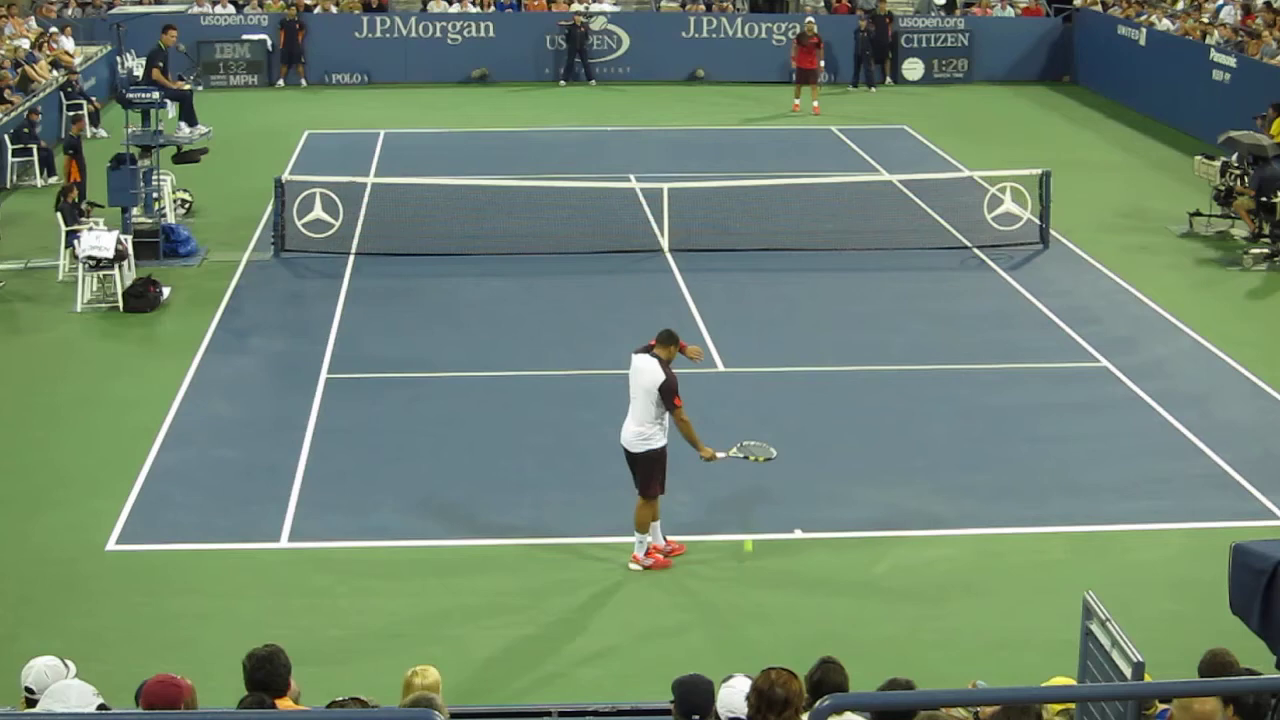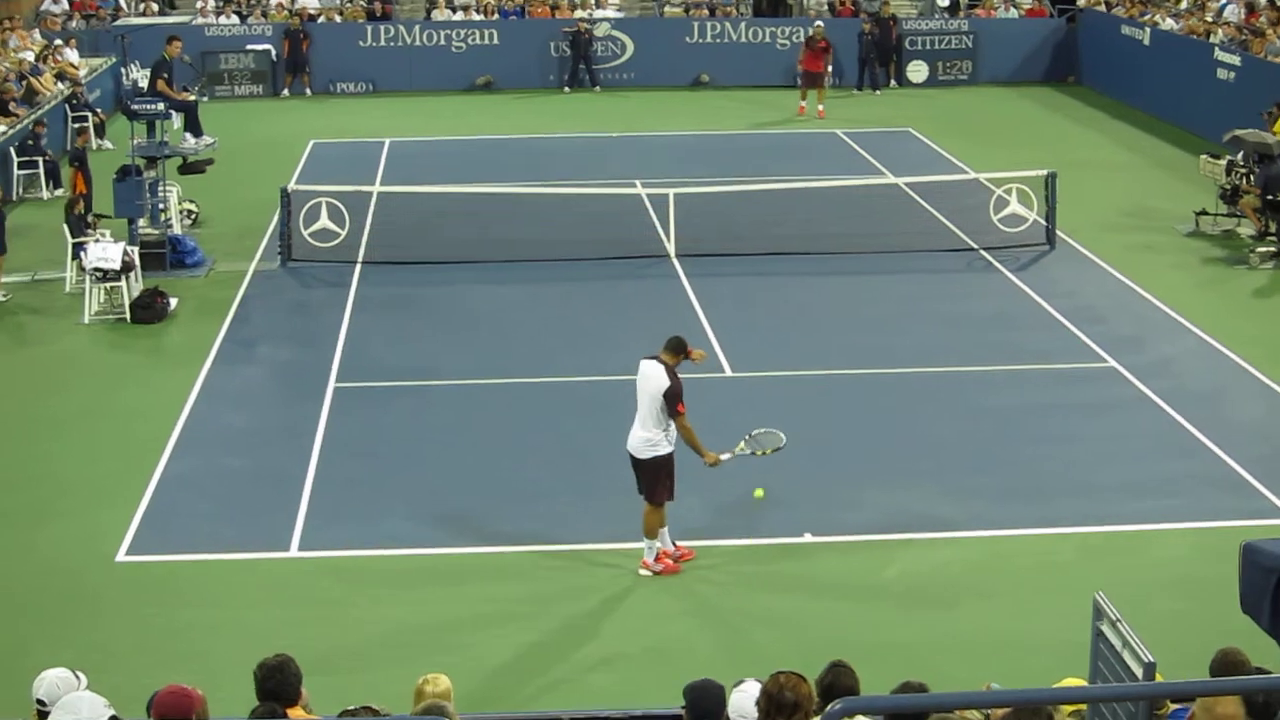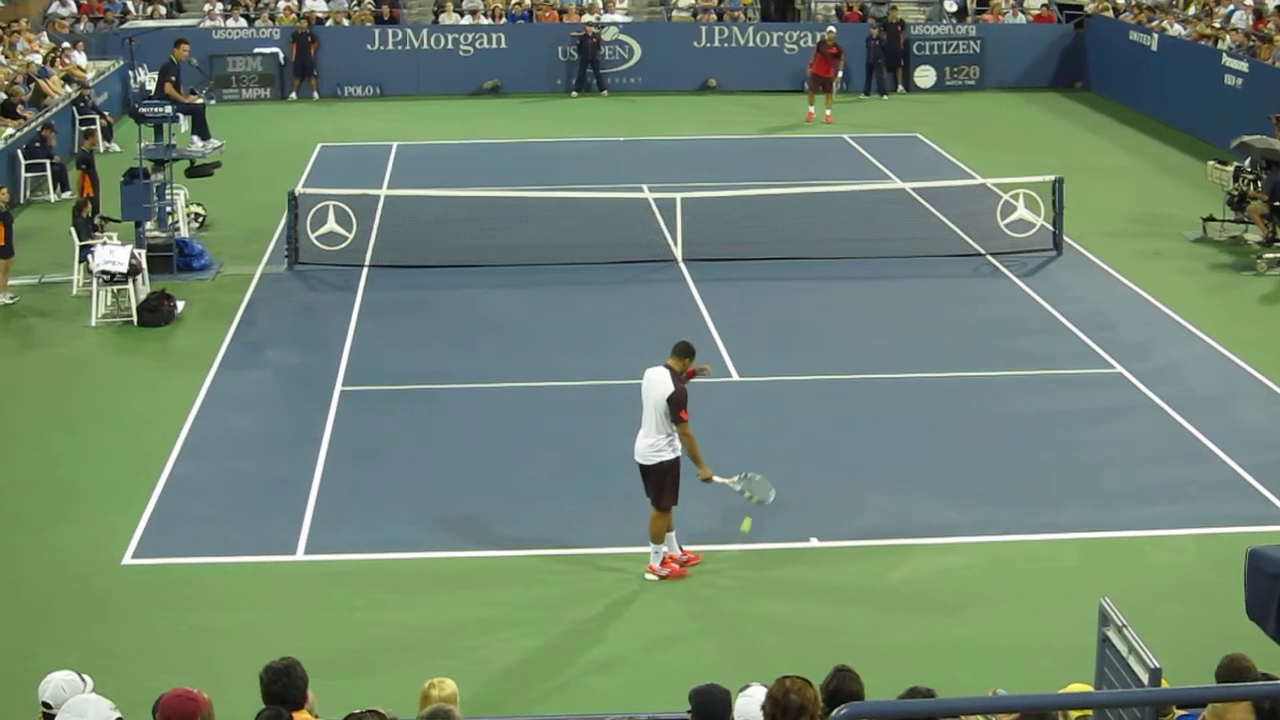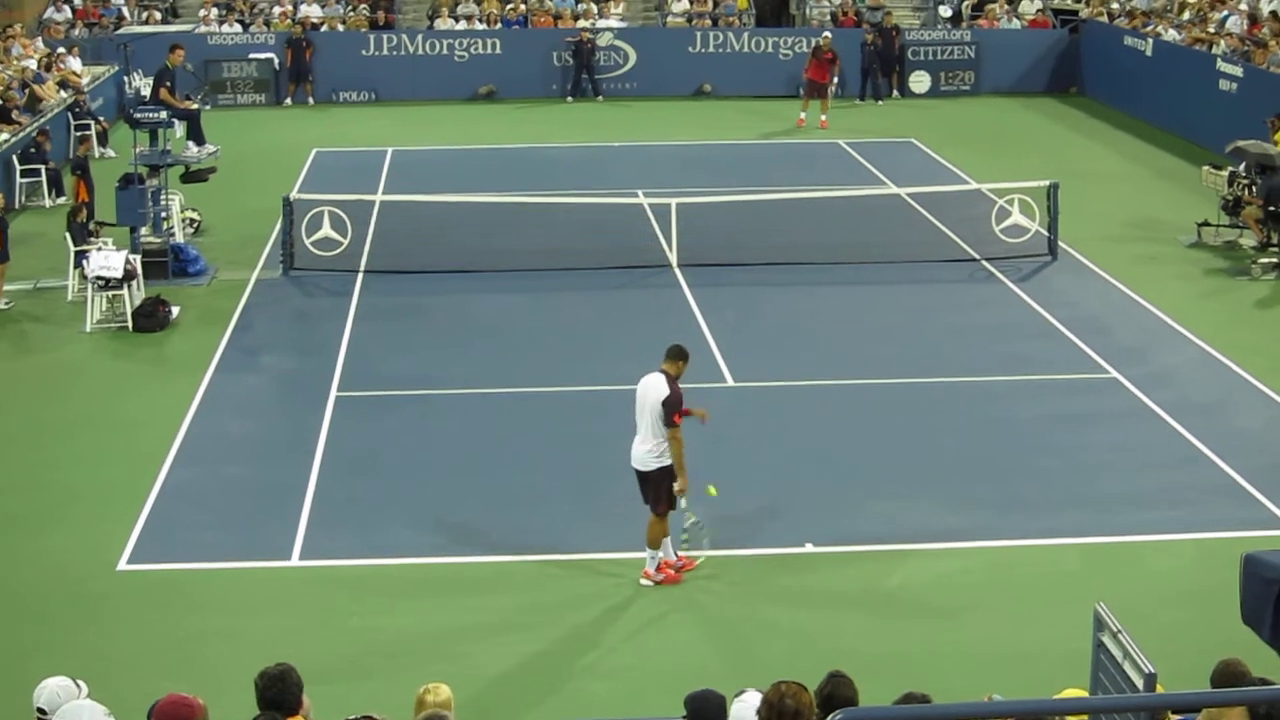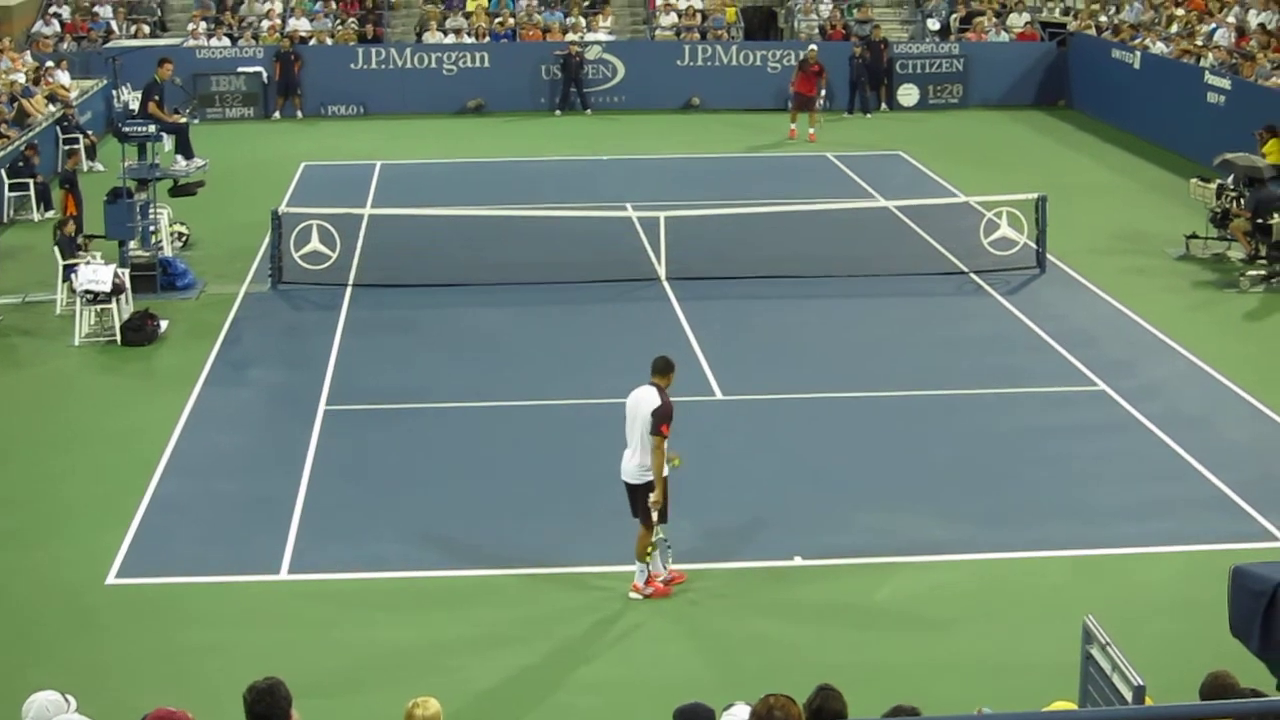
dt=0.2s
person 1, frame 1
left shoulder: (638, 358)
right shoulder: (666, 377)
left elbow: (656, 343)
right elbow: (680, 419)
left wrist: (684, 348)
right wrist: (701, 449)
left hip: (631, 438)
right hip: (649, 444)
left knee: (651, 494)
right knee: (647, 497)
left ankle: (658, 542)
right ankle: (640, 555)
person 1, frame 2
left shoulder: (645, 364)
right shoulder: (671, 383)
left elbow: (664, 359)
right elbow: (682, 426)
left wrist: (689, 353)
right wrist: (705, 454)
left hip: (637, 444)
right hip: (656, 450)
left knee: (658, 500)
right knee: (654, 503)
left ankle: (667, 548)
right ankle: (649, 561)
person 1, frame 3
left shoulder: (651, 372)
right shoulder: (677, 389)
right elbow: (684, 433)
left wrist: (695, 372)
right wrist: (701, 466)
left hip: (644, 450)
right hip: (662, 455)
left knee: (664, 506)
right knee: (661, 509)
left ankle: (674, 553)
right ankle: (655, 565)
person 1, frame 4
left shoulder: (646, 380)
right shoulder: (672, 392)
right elbow: (673, 438)
left wrist: (690, 411)
right wrist: (682, 476)
left hip: (640, 456)
right hip: (658, 462)
left knee: (662, 511)
right knee: (658, 514)
left ankle: (669, 559)
right ankle: (651, 571)
person 1, frame 5
left shoulder: (635, 394)
right shoulder: (662, 403)
right elbow: (656, 447)
left wrist: (666, 456)
right wrist: (659, 488)
left hip: (629, 469)
right hip: (647, 474)
left knee: (649, 525)
right knee: (648, 527)
left ankle: (658, 572)
right ankle: (640, 584)
